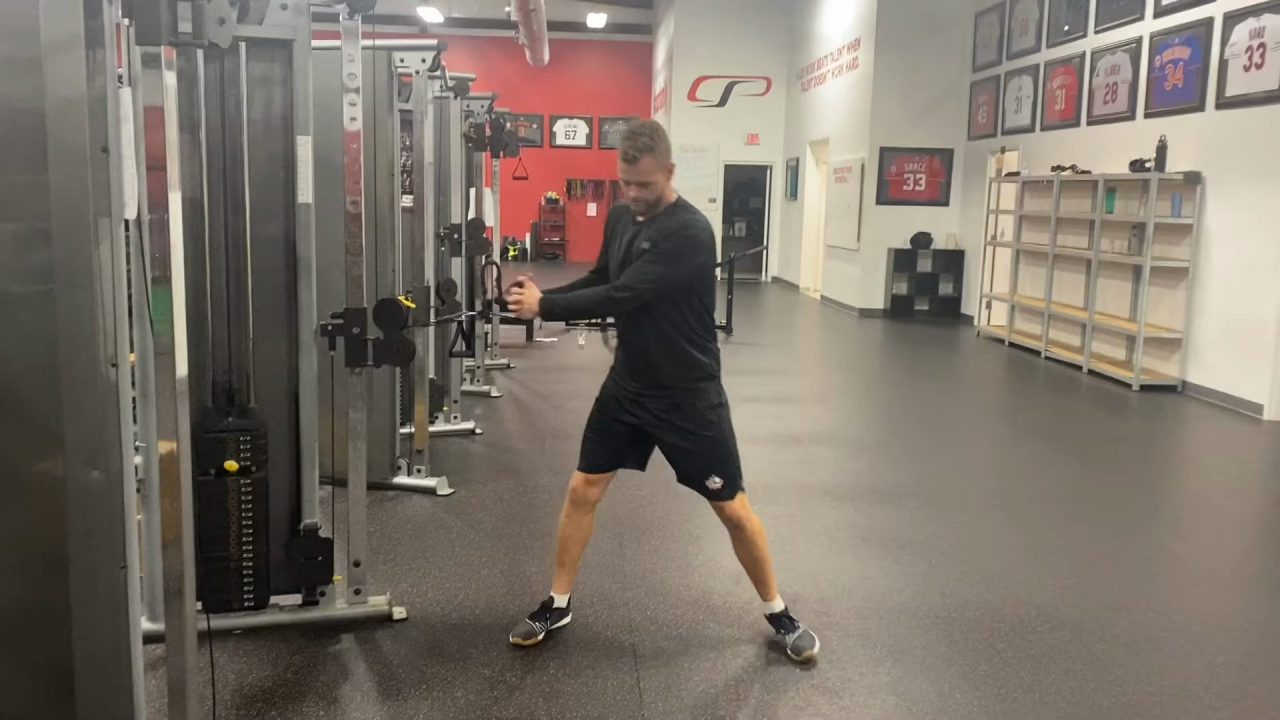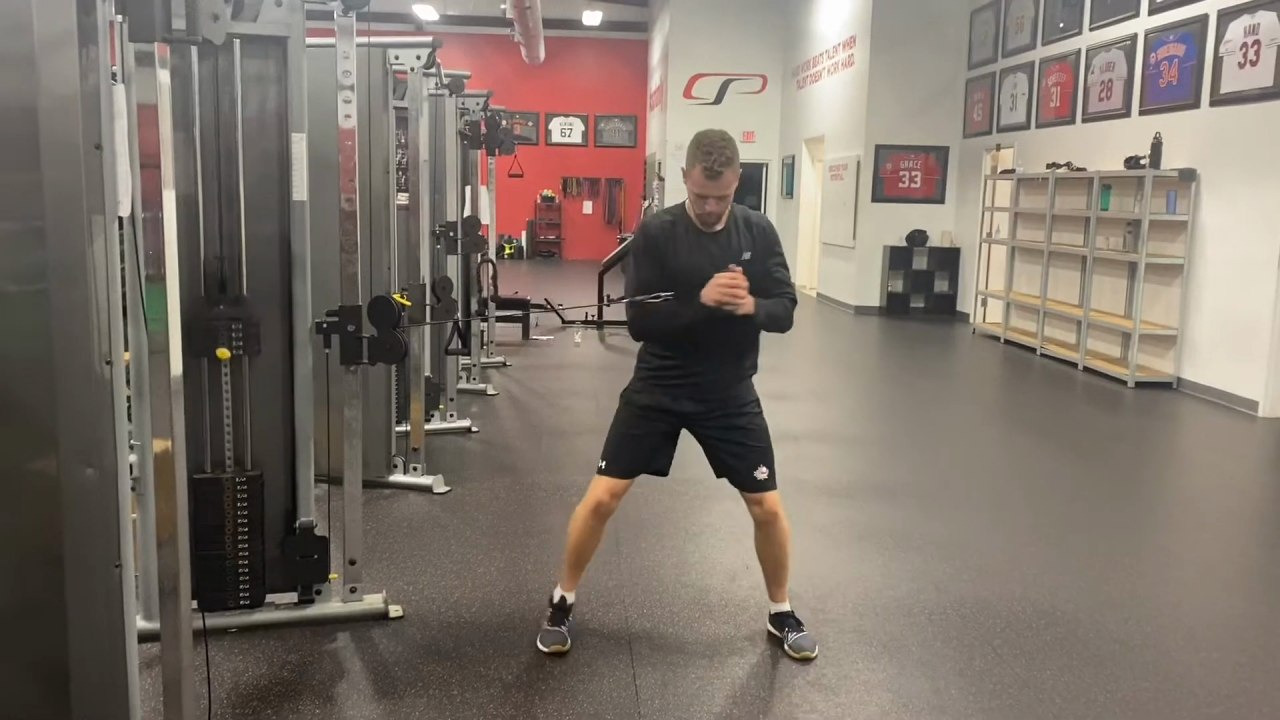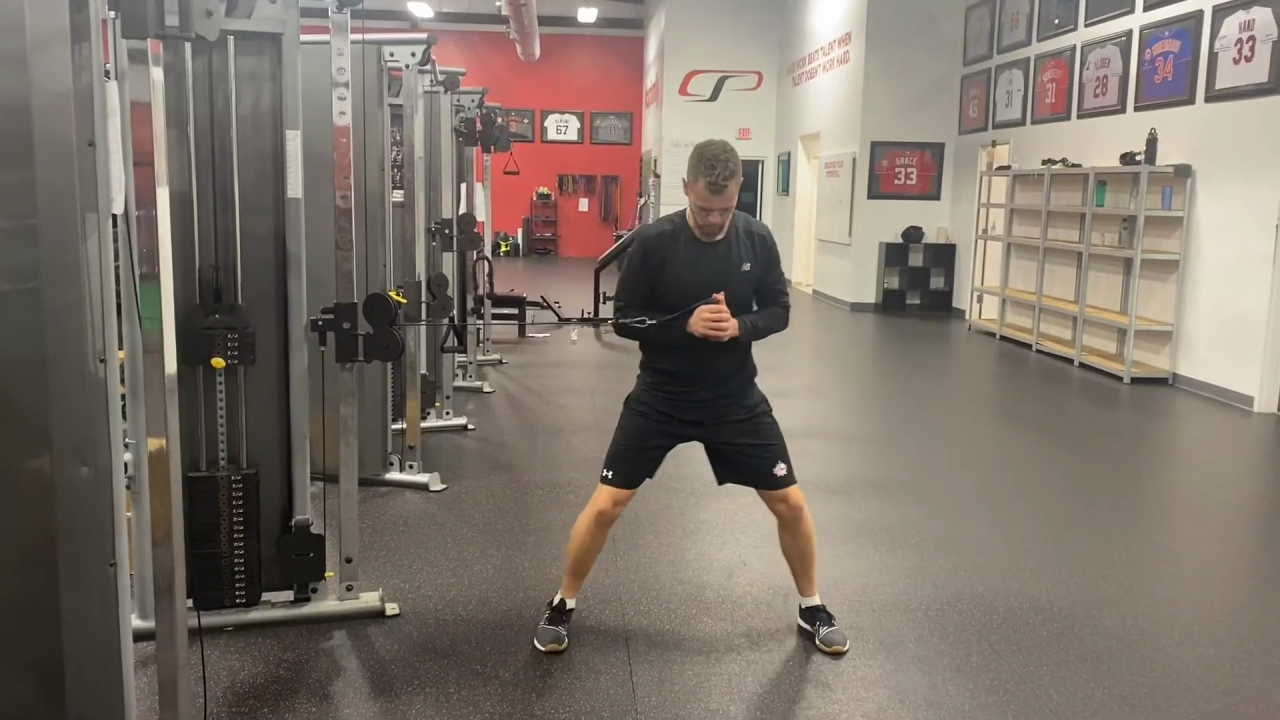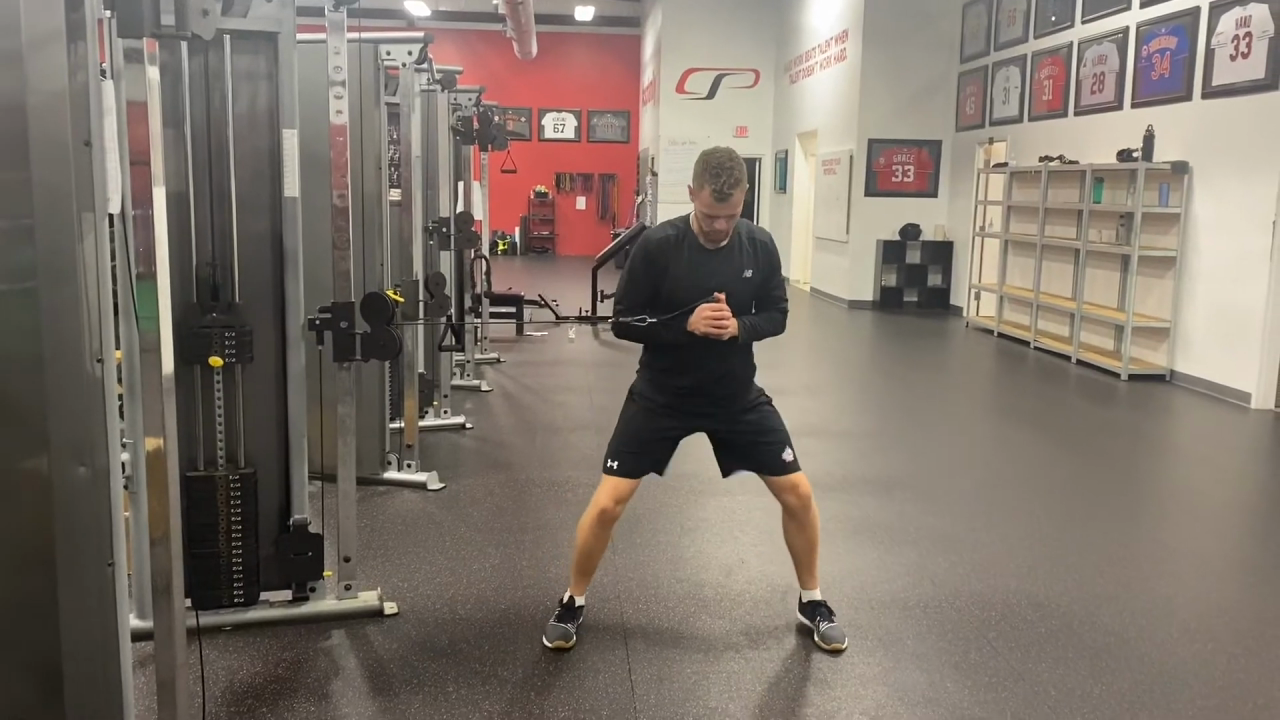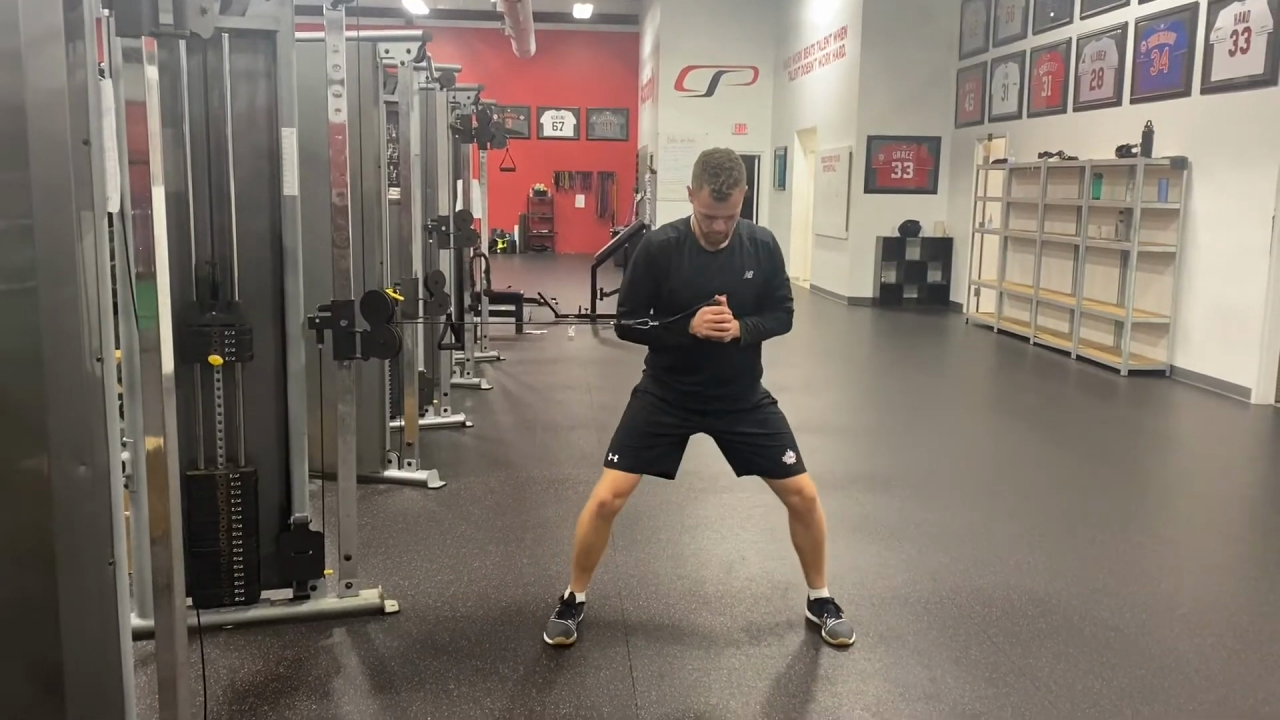
dt=0.4s
person 1, frame 1
left shoulder: (689, 232)
right shoulder: (620, 218)
left elbow: (623, 296)
right elbow: (601, 281)
left wrist: (543, 305)
right wrist: (540, 294)
left hip: (688, 393)
right hip: (628, 383)
left knee: (731, 507)
right knee: (582, 490)
left ankle: (778, 613)
right ankle: (558, 603)
person 1, frame 2
left shoulder: (758, 232)
right shoulder: (658, 231)
left elbow: (784, 311)
right elbow: (640, 319)
left wrist: (751, 305)
right wrist: (701, 299)
left hip: (729, 391)
right hip: (657, 387)
left knee: (767, 507)
right knee: (602, 497)
left ankle: (781, 614)
right ankle: (563, 600)
person 1, frame 3
left shoulder: (756, 239)
right shoulder: (654, 241)
left elbow: (779, 311)
right elbow: (625, 321)
left wrist: (739, 326)
right wrist: (687, 324)
left hip: (735, 399)
right hip: (661, 398)
left knee: (790, 504)
right knee: (606, 506)
left ankle: (812, 608)
right ankle: (562, 605)
person 1, frame 4
left shoulder: (759, 245)
right shoulder: (658, 245)
left elbow: (776, 315)
right elbow: (625, 321)
left wrist: (739, 326)
right wrist: (687, 324)
left hip: (736, 395)
right hip: (661, 394)
left knee: (798, 492)
right knee: (608, 503)
left ankle: (812, 602)
right ankle: (572, 603)
person 1, frame 5
left shoulder: (762, 245)
right shoulder: (658, 248)
left elbow: (782, 314)
right elbow: (627, 323)
left wrist: (741, 328)
right wrist: (688, 327)
left hip: (742, 397)
right hip: (666, 394)
left knee: (803, 495)
right knee: (606, 498)
left ankle: (820, 600)
right ankle: (573, 599)
